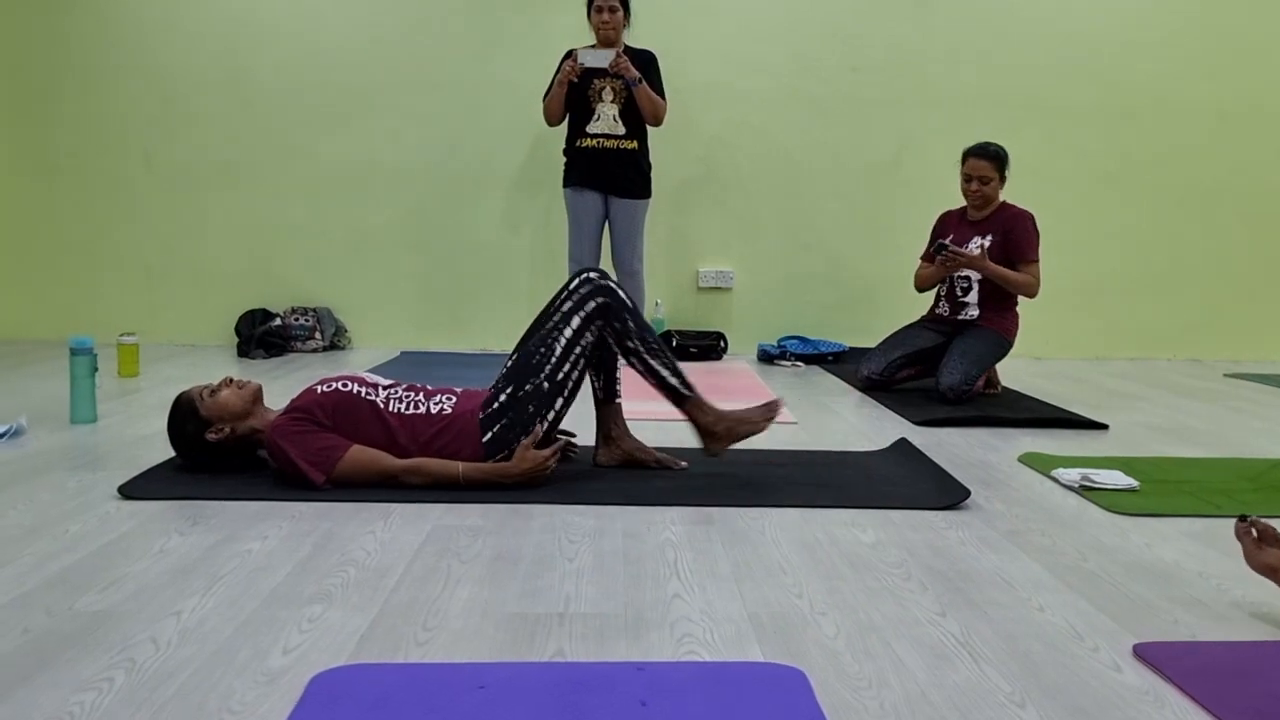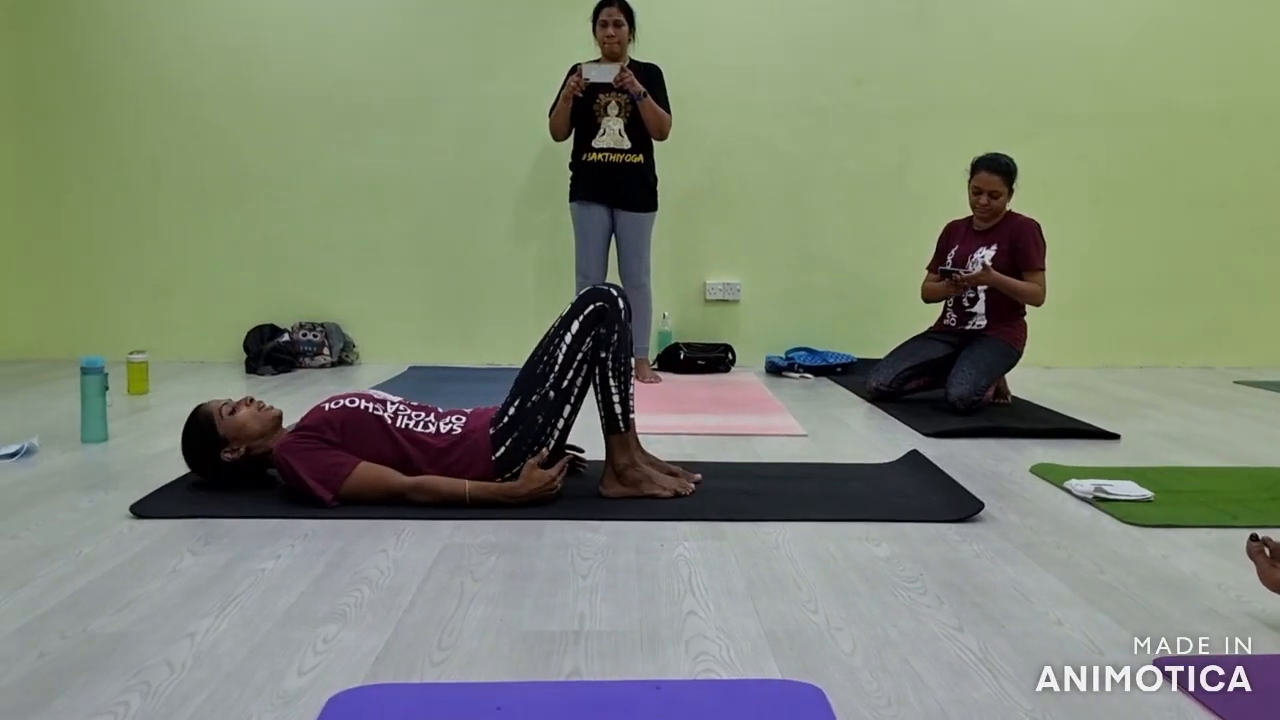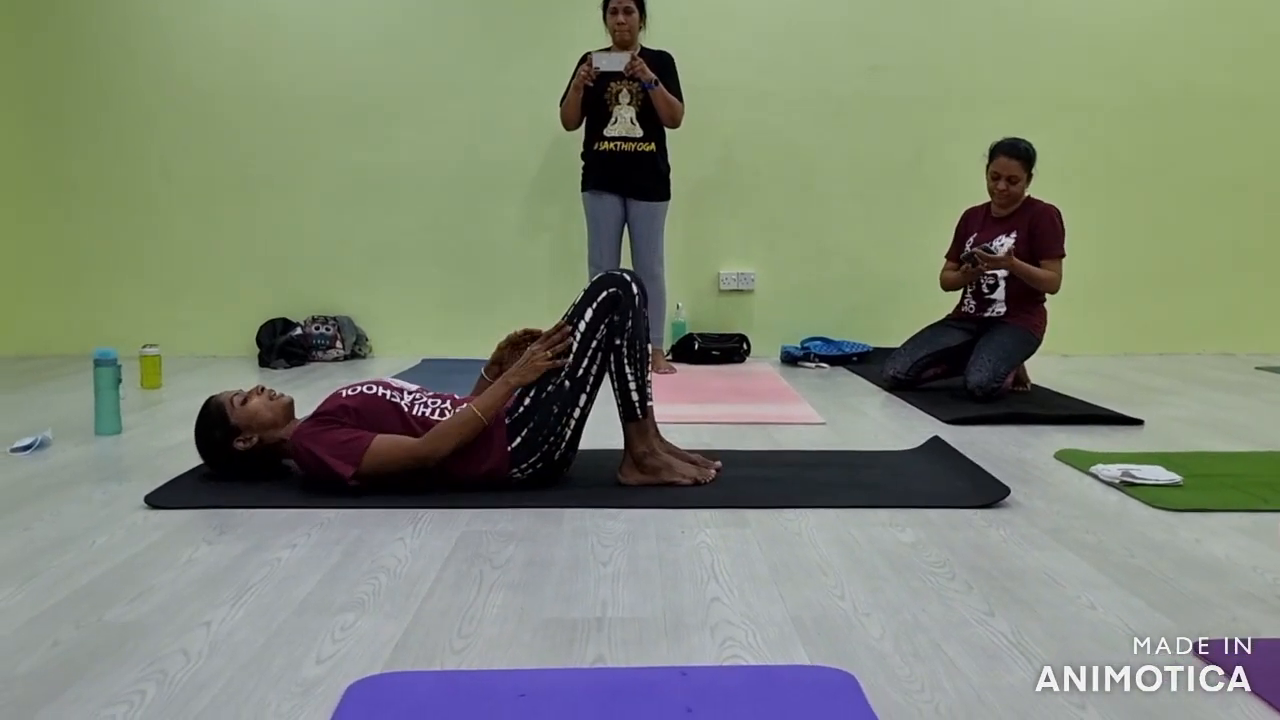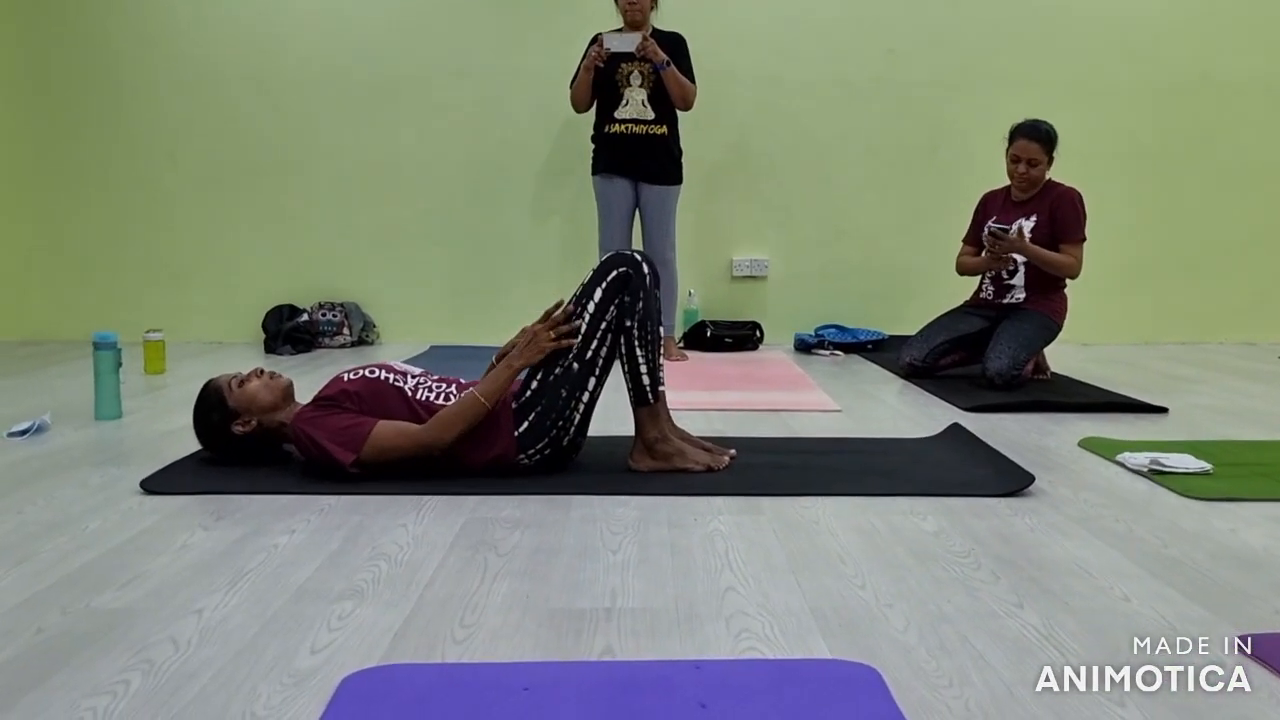
dt=1s
person 1, frame 1
left shoulder: (298, 416)
right shoulder: (289, 440)
right elbow: (402, 470)
right wrist: (501, 473)
left hip: (481, 407)
right hip: (489, 436)
left knee: (592, 283)
right knee: (604, 300)
left ankle: (614, 439)
right ankle: (709, 419)
person 1, frame 2
left shoulder: (309, 435)
right shoulder: (297, 456)
right elbow: (409, 487)
left wrist: (544, 443)
right wrist: (512, 491)
left hip: (490, 430)
right hip: (501, 454)
left knee: (605, 303)
right knee: (599, 309)
left ankle: (628, 456)
right ankle: (622, 471)
person 1, frame 3
left shoulder: (322, 428)
right shoulder: (315, 445)
right elbow: (431, 450)
left wrist: (496, 367)
right wrist: (513, 377)
left hip: (511, 429)
right hip: (522, 449)
left knee: (621, 287)
right knee: (613, 295)
left ankle: (648, 443)
right ankle: (642, 459)
person 1, frame 4
left shoulder: (324, 410)
right shoulder: (315, 429)
right elbow: (433, 437)
left wrist: (510, 352)
right wrist: (516, 363)
left hip: (517, 410)
right hip: (529, 433)
left knee: (631, 268)
right knee: (623, 276)
left ankle: (659, 428)
right ankle: (653, 443)
person 2, frame 1
left shoulder: (643, 60)
right shoulder: (573, 59)
left elbow: (657, 117)
right elbow: (551, 118)
left wrist: (633, 76)
right wrist: (562, 81)
left hip: (631, 179)
right hip: (582, 178)
left knee: (629, 266)
right knee: (581, 264)
person 2, frame 2
left shoulder: (649, 73)
right shoulder: (579, 73)
left elbow: (662, 131)
right elbow: (558, 134)
left wrist: (637, 91)
right wrist: (568, 96)
left hip: (636, 192)
right hip: (589, 192)
left knee: (637, 277)
right knee: (589, 278)
left ankle: (641, 360)
person 2, frame 3
left shoulder: (660, 61)
right shoulder: (590, 61)
left elbow: (674, 119)
right elbow: (569, 122)
left wrist: (649, 79)
right wrist: (579, 84)
left hip: (649, 181)
right hip: (601, 181)
left knee: (650, 267)
right knee: (602, 267)
left ankle: (656, 349)
person 2, frame 4
left shoulder: (672, 42)
right shoulder: (601, 43)
left elbow: (687, 101)
right elbow: (579, 104)
left wrist: (660, 59)
right wrist: (588, 66)
left hip: (661, 165)
right hip: (611, 164)
left knee: (662, 252)
right knee: (613, 252)
left ankle: (667, 336)
person 3, frame 1
left shoulder: (1017, 221)
right shoulder: (947, 220)
left elbow: (1031, 286)
right elbow: (920, 283)
left wrist: (984, 266)
right wrist: (941, 269)
left hip: (989, 325)
right hip: (940, 321)
left knee: (952, 386)
right knee: (869, 373)
left ankle: (979, 369)
right ankle: (951, 361)
person 3, frame 2
left shoulder: (1023, 229)
right shoulder: (953, 230)
left elbow: (1037, 295)
right elbow: (926, 291)
left wrist: (993, 279)
right wrist: (948, 288)
left hip: (998, 335)
right hip: (949, 331)
left knee: (961, 396)
right knee: (878, 384)
left ankle: (989, 381)
right ankle: (959, 371)
person 3, frame 3
left shoulder: (1043, 216)
right shoulder: (971, 217)
left elbow: (1053, 282)
right elbow: (945, 279)
left wrist: (1012, 265)
right wrist: (965, 275)
left hip: (1017, 322)
right hip: (967, 319)
left knee: (980, 384)
right knee: (895, 372)
left ankle: (1008, 368)
right ankle: (978, 359)
person 3, frame 4
left shoulder: (1064, 199)
right shoulder: (991, 201)
left elbow: (1073, 267)
right elbow: (962, 263)
left wrist: (1023, 248)
right wrist: (989, 261)
left hip: (1036, 309)
right hip: (985, 305)
left knee: (999, 371)
right knee: (911, 360)
left ankle: (1027, 357)
right ankle: (998, 346)
